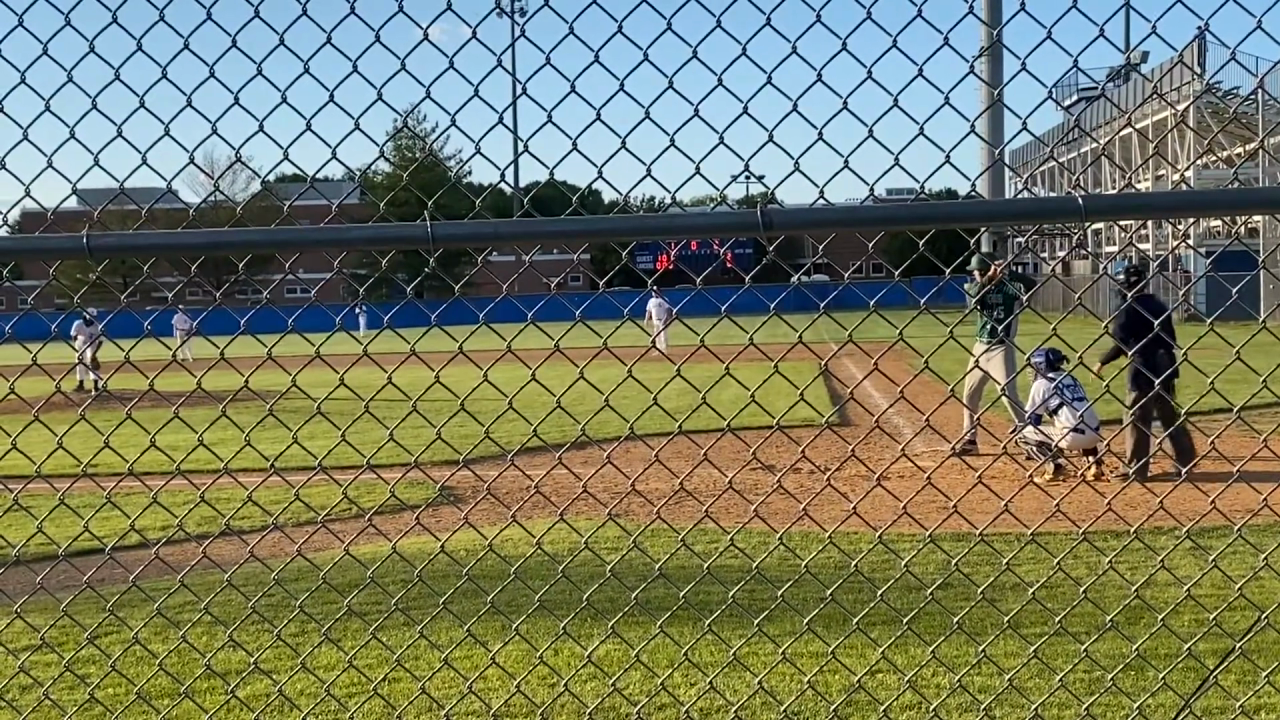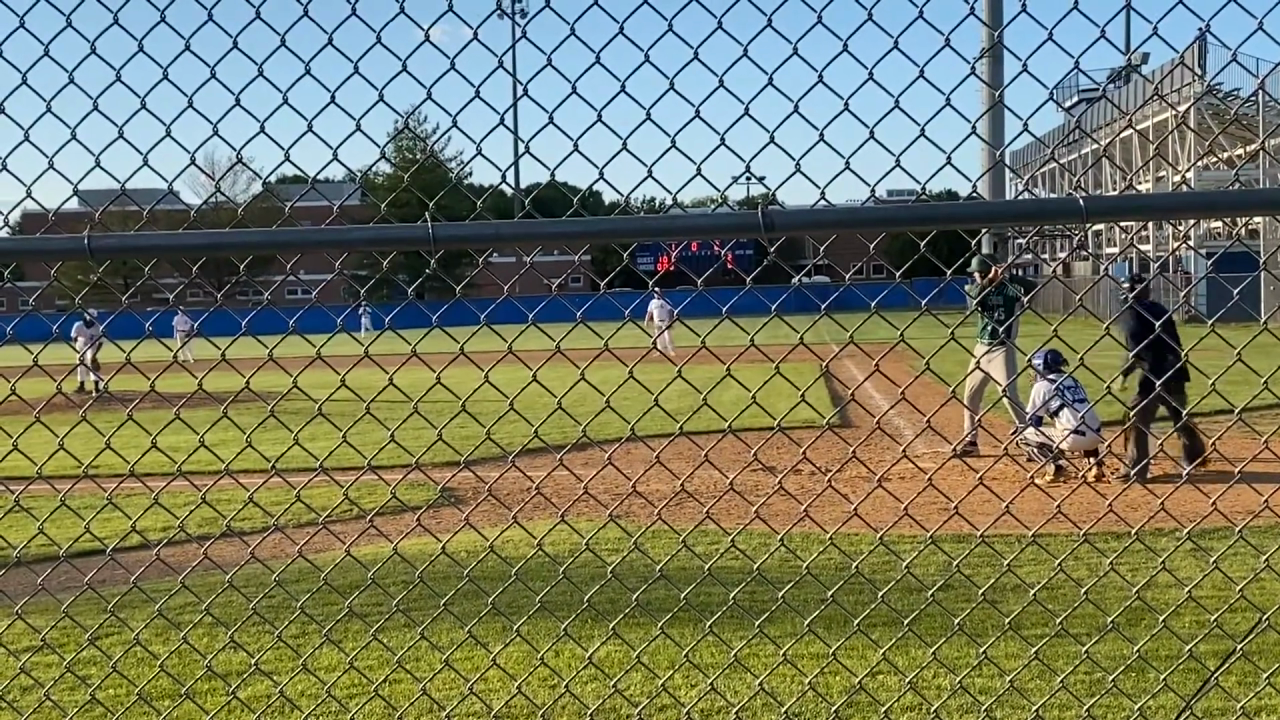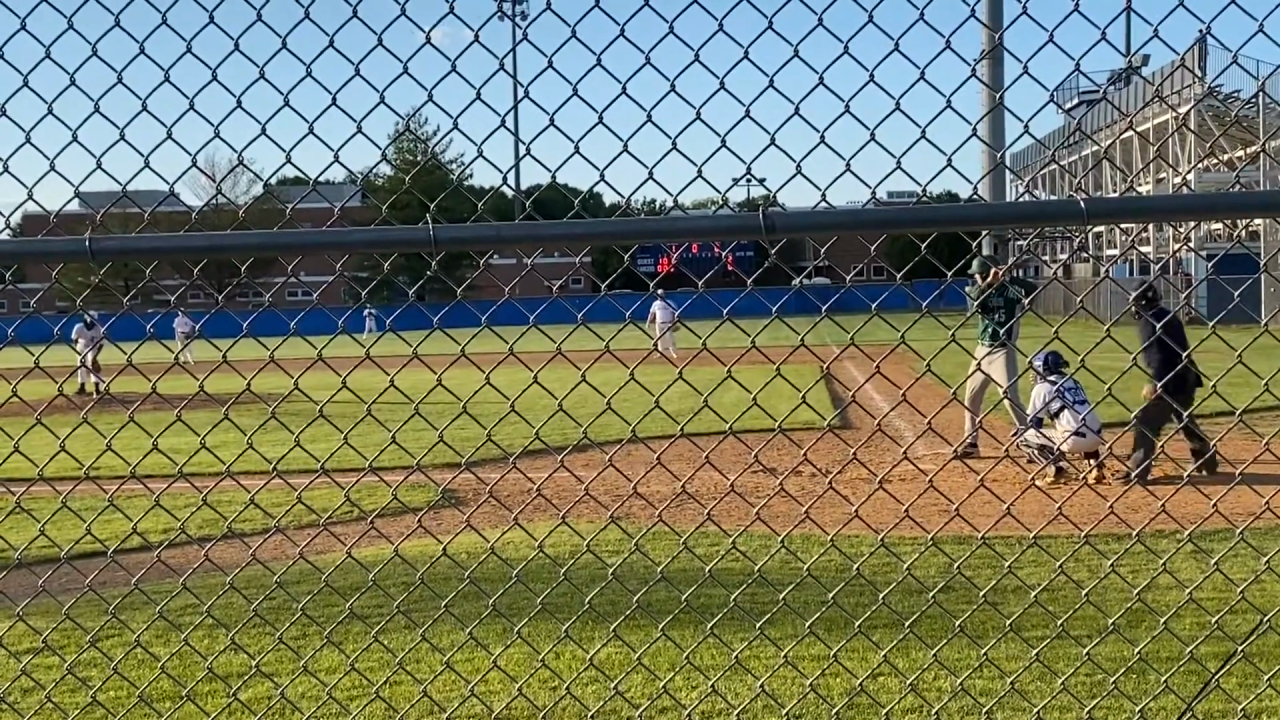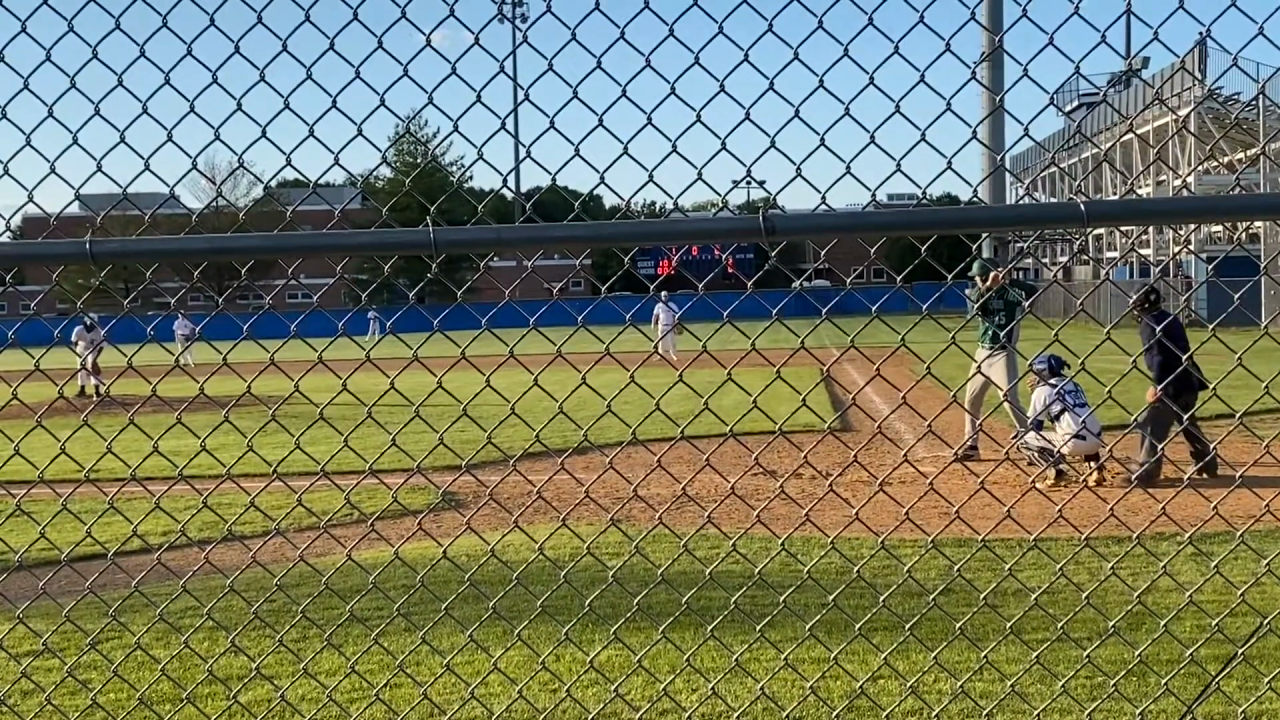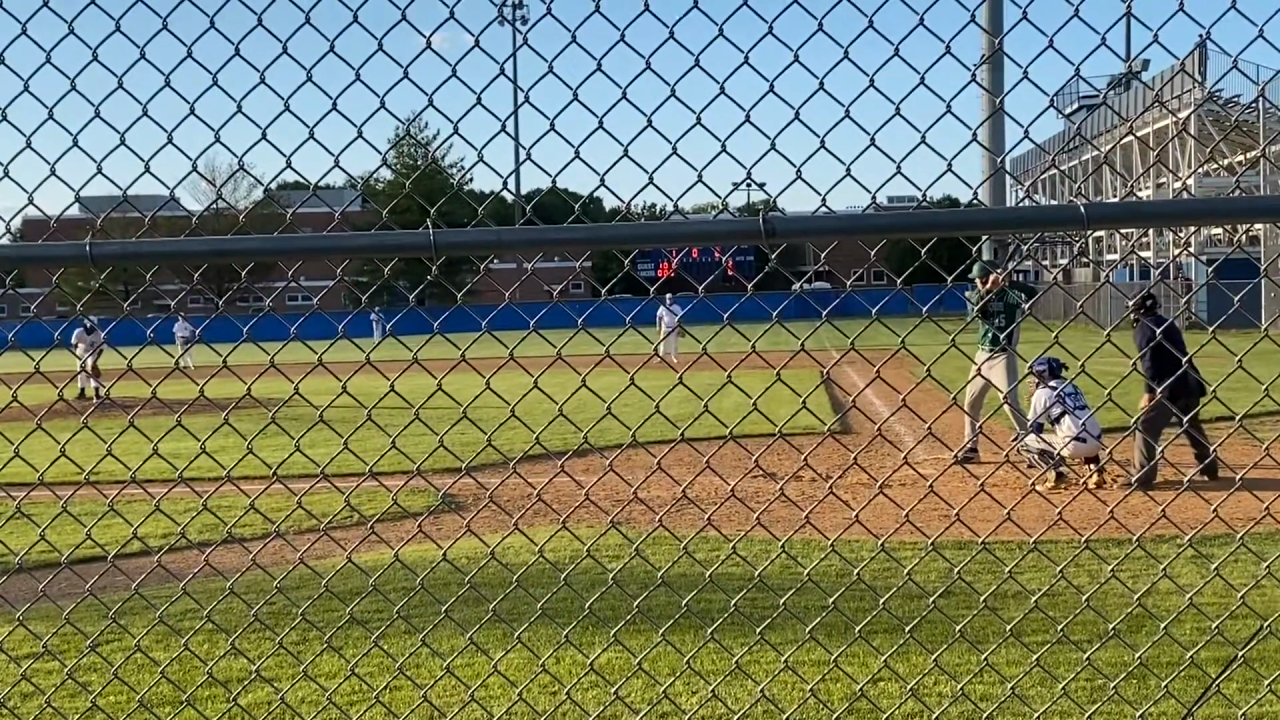
dt=0.2s
person 1, frame 1
left shoulder: (1127, 308)
right shoulder: (1158, 305)
left elbow: (1122, 345)
right elbow: (1171, 337)
left wrist: (1102, 362)
left hip: (1145, 367)
right hip: (1166, 364)
left knee: (1137, 419)
right knee: (1169, 414)
left ankle: (1136, 469)
right ankle: (1185, 458)
person 1, frame 2
left shoulder: (1132, 314)
right shoulder: (1160, 310)
left elbow: (1137, 352)
right elbow: (1175, 343)
left wrist: (1123, 374)
left hip: (1155, 372)
right hip: (1174, 370)
left knee: (1137, 420)
right knee: (1180, 417)
left ankle: (1136, 470)
right ankle: (1197, 455)
person 1, frame 3
left shoulder: (1149, 320)
right shoulder: (1167, 316)
left elbow: (1160, 354)
right elbow: (1171, 350)
left wrist: (1152, 382)
left hip: (1171, 380)
right hip: (1185, 376)
left knee: (1145, 422)
right knee: (1186, 420)
left ankle: (1138, 471)
right ankle: (1207, 462)
person 1, frame 4
left shoulder: (1150, 323)
right shoulder: (1170, 319)
left elbow: (1159, 356)
right elbow: (1177, 351)
left wrist: (1155, 386)
left hip: (1173, 382)
right hip: (1188, 378)
left knee: (1152, 424)
right knee: (1188, 423)
left ankle: (1145, 474)
right ankle: (1208, 465)
person 1, frame 5
left shoulder: (1144, 328)
right shoulder: (1167, 323)
left elbow: (1150, 362)
right elbow: (1177, 356)
left wrist: (1148, 392)
left hip: (1171, 386)
right hip: (1190, 382)
left knee: (1146, 427)
right knee: (1192, 426)
left ankle: (1142, 478)
right ankle: (1209, 468)
person 2, frame 1
left shoulder: (1009, 286)
right shoulder: (978, 287)
left elbow: (1031, 285)
right elbow: (973, 296)
left wrist: (1007, 273)
right wrist: (989, 278)
left hip: (1002, 348)
right hip: (981, 347)
left knee: (1009, 394)
right knee: (970, 394)
right ankle: (969, 440)
person 2, frame 2
left shoulder: (1009, 288)
right shoulder: (979, 288)
left elbow: (1032, 288)
right elbow: (974, 298)
left wrist: (1006, 277)
right wrist: (990, 279)
left hip: (1002, 349)
right hip: (982, 348)
left knee: (1009, 395)
right knee: (971, 395)
right ankle: (970, 441)
person 2, frame 3
left shoulder: (1010, 290)
right shoulder: (979, 290)
left elbow: (1032, 290)
right elbow: (974, 300)
left wrist: (1007, 278)
right wrist: (989, 283)
left hip: (1003, 351)
right hip: (983, 350)
left knee: (1010, 397)
right knee: (971, 397)
right ankle: (970, 443)
person 2, frame 4
left shoulder: (1011, 292)
right shoulder: (979, 293)
left elbow: (1032, 292)
right elbow: (974, 304)
left wrist: (1008, 281)
right wrist: (988, 287)
left hip: (1003, 353)
right hip: (983, 352)
left knee: (1010, 399)
right knee: (971, 400)
right ankle: (971, 446)
person 2, frame 5
left shoulder: (1011, 294)
right shoulder: (979, 295)
left elbow: (1032, 294)
right elbow: (974, 309)
left wrist: (1008, 283)
right wrist: (988, 289)
left hip: (1003, 356)
right hip: (983, 355)
left knee: (1010, 402)
right knee: (971, 402)
right ankle: (971, 448)
